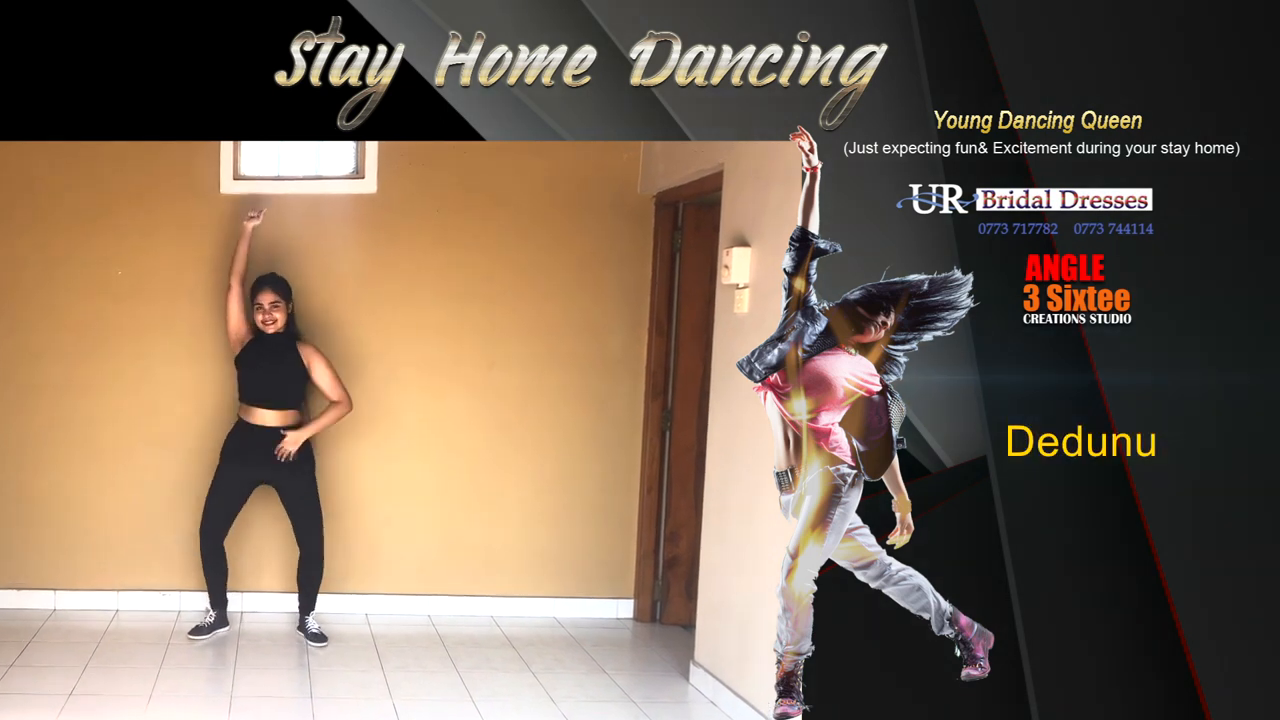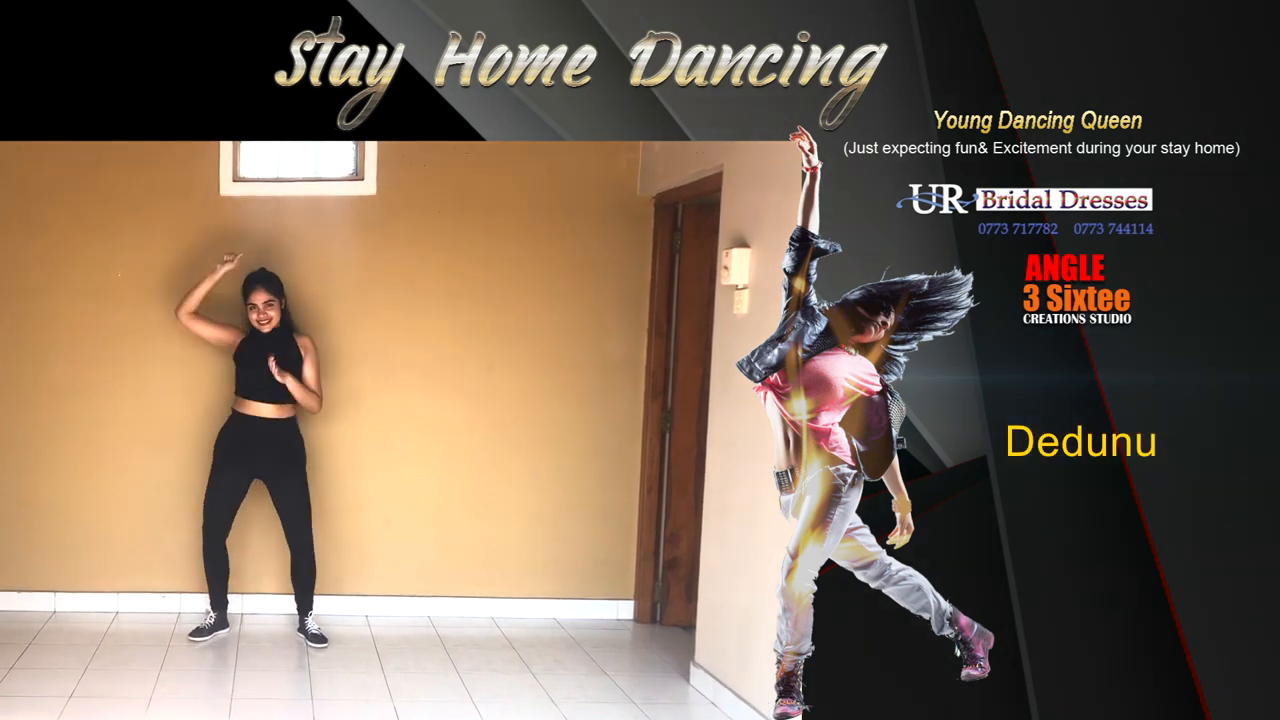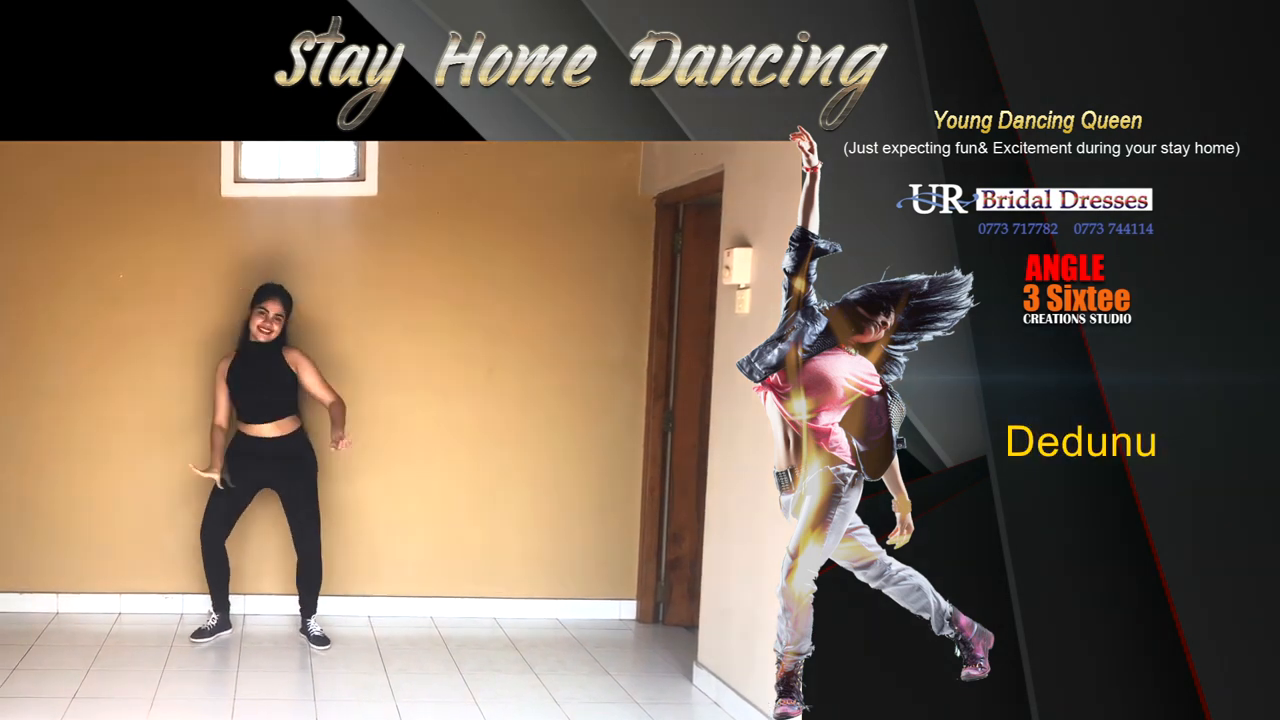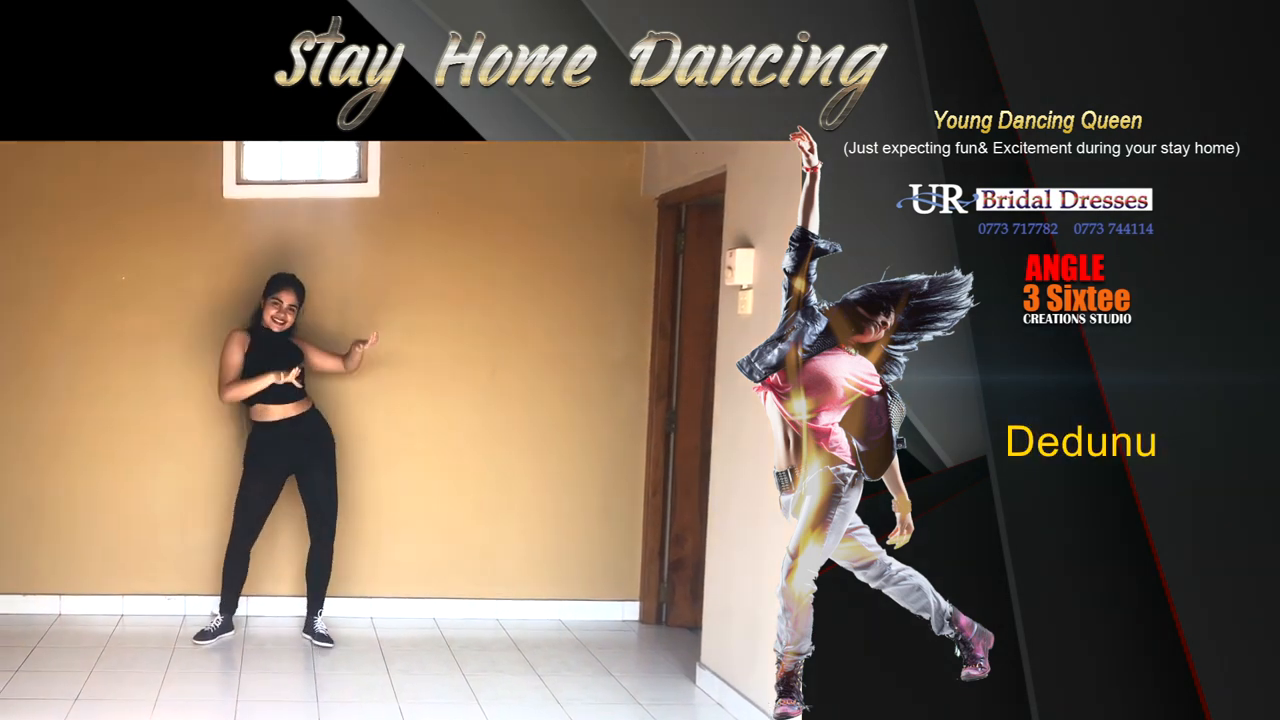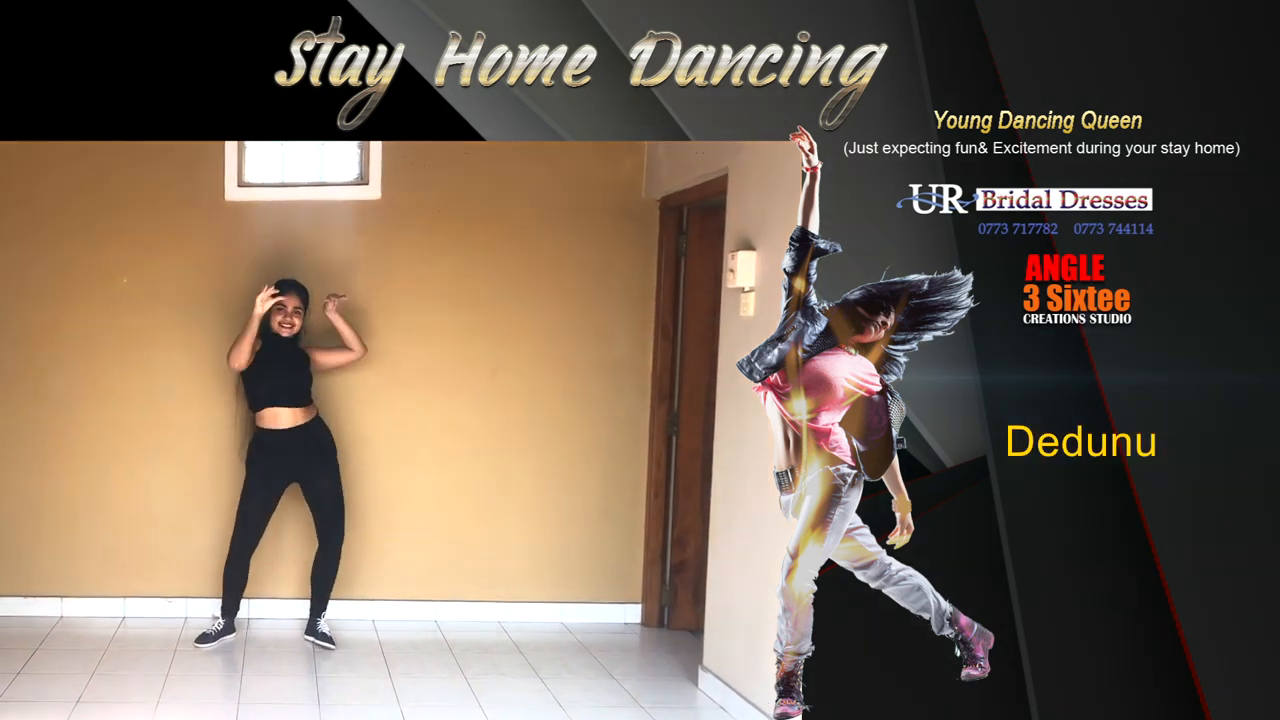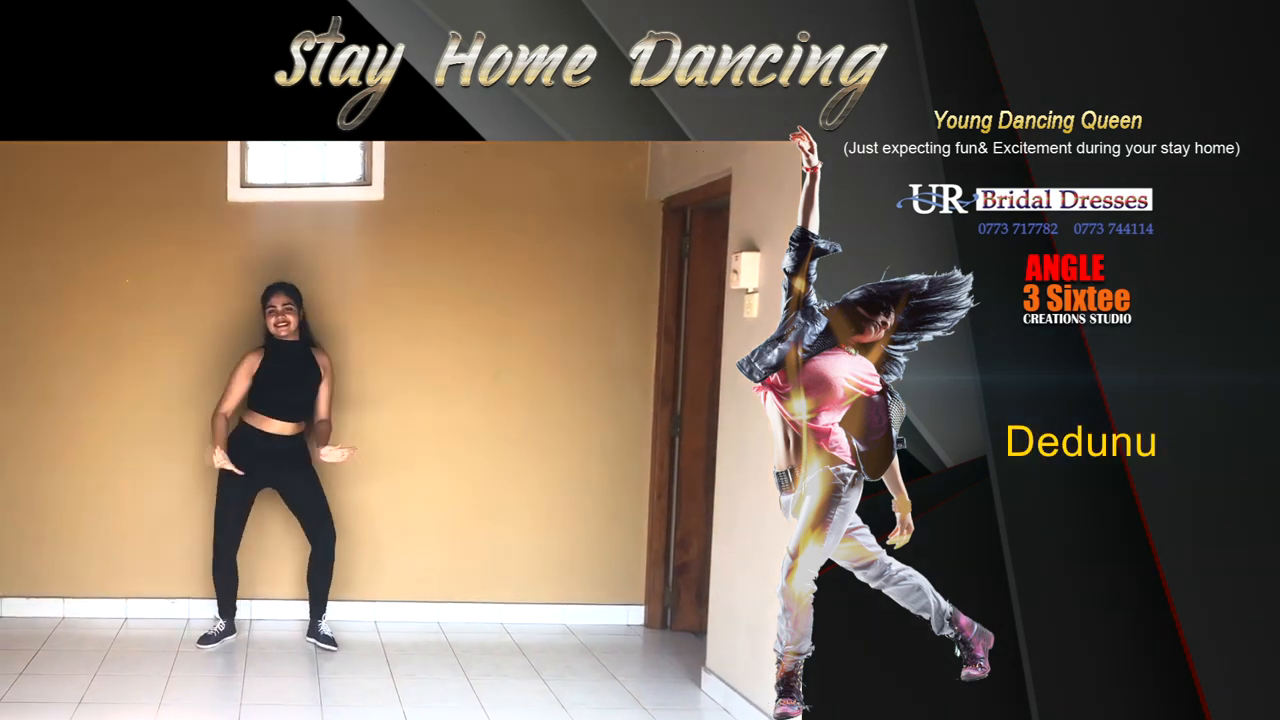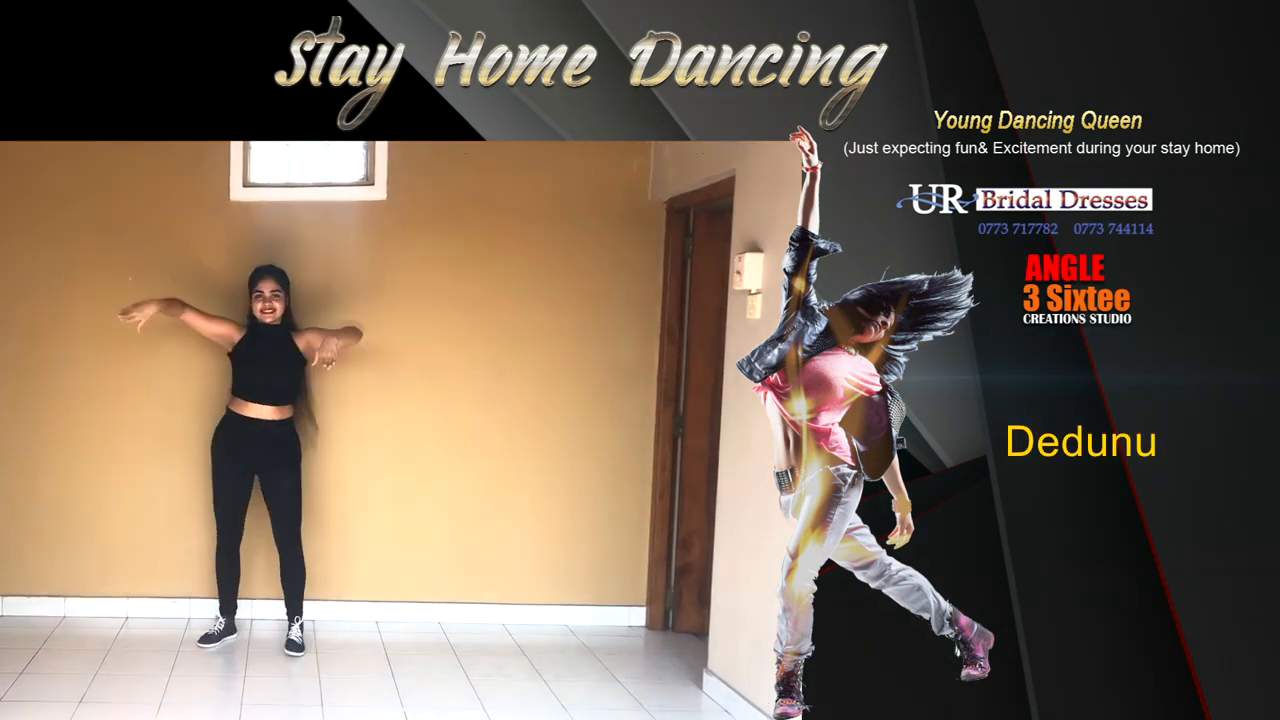
dt=0.4s
person 1, frame 1
left shoulder: (869, 378)
right shoulder: (805, 319)
left elbow: (881, 445)
right elbow: (806, 243)
left wrist: (903, 504)
right wrist: (813, 174)
left hip: (832, 473)
right hip: (791, 480)
left knee: (795, 576)
right knee: (876, 565)
person 1, frame 2
left shoulder: (869, 380)
right shoulder: (806, 318)
left elbow: (881, 446)
right elbow: (805, 242)
left wrist: (903, 504)
right wrist: (814, 172)
left hip: (832, 474)
right hip: (791, 480)
left knee: (796, 576)
right knee: (876, 566)
person 1, frame 3
left shoulder: (869, 379)
right shoulder: (806, 319)
left elbow: (881, 446)
right elbow: (806, 244)
left wrist: (903, 504)
right wrist: (813, 174)
left hip: (832, 473)
right hip: (791, 481)
left knee: (795, 576)
right knee: (876, 566)
person 1, frame 4
left shoulder: (869, 380)
right shoulder: (805, 318)
left elbow: (880, 446)
right elbow: (805, 241)
left wrist: (903, 503)
right wrist: (813, 173)
left hip: (832, 474)
right hip: (791, 481)
left knee: (795, 576)
right knee: (876, 566)
person 1, frame 5
left shoulder: (869, 379)
right shoulder: (805, 319)
left elbow: (882, 446)
right elbow: (806, 243)
left wrist: (903, 504)
right wrist: (813, 173)
left hip: (833, 474)
right hip: (792, 481)
left knee: (796, 576)
right knee: (877, 566)
person 1, frame 6
left shoulder: (868, 379)
right shoulder: (805, 317)
left elbow: (881, 446)
right elbow: (806, 242)
left wrist: (902, 503)
right wrist: (813, 173)
left hip: (832, 474)
right hip: (792, 481)
left knee: (795, 576)
right knee: (876, 566)
person 1, frame 7
left shoulder: (868, 378)
right shoulder: (804, 318)
left elbow: (881, 445)
right elbow: (806, 243)
left wrist: (902, 503)
right wrist: (813, 173)
left hip: (832, 474)
right hip: (792, 481)
left knee: (795, 576)
right knee: (876, 566)
right ankle: (966, 630)
person 2, frame 1
left shoulder: (303, 352)
right shoulder: (244, 342)
left elbow: (343, 401)
right elbow: (233, 284)
left wrist: (306, 431)
right wrist: (247, 231)
left hip: (291, 451)
right hip: (242, 447)
left knee: (311, 540)
right knee: (210, 533)
left ankle: (307, 617)
right ankle: (217, 614)
person 2, frame 2
left shoulder: (300, 344)
right shoulder: (240, 342)
left elbow: (315, 402)
right elbow: (186, 314)
left wrist: (284, 377)
right wrist: (219, 273)
left hip: (283, 445)
right hip: (236, 441)
left knee: (300, 537)
right knee: (213, 531)
left ankle: (306, 618)
right ankle: (218, 615)
person 2, frame 3
left shoulder: (290, 358)
right shoulder: (229, 364)
left elbow: (331, 400)
right elbow: (221, 422)
left wrist: (338, 429)
right wrist: (216, 462)
left hip: (293, 456)
right hip: (245, 456)
left knee: (309, 544)
right knee: (211, 535)
left ankle: (309, 619)
right ankle: (220, 616)
person 2, frame 4
left shoulder: (297, 347)
right shoulder: (242, 340)
left elbow: (346, 366)
right elbow: (227, 392)
left wrist: (358, 349)
right wrist: (272, 377)
left hip: (312, 437)
right hip: (266, 444)
left knee: (324, 532)
right knee: (242, 533)
left ankle: (314, 619)
right ankle: (224, 617)
person 2, frame 5
left shoulder: (303, 354)
right shoulder: (256, 342)
left elbow: (357, 351)
right elbow: (236, 363)
left wrist: (335, 316)
right wrist: (256, 314)
left hip: (315, 446)
right hip: (268, 451)
left knee: (332, 536)
right knee: (243, 541)
left ankle: (316, 620)
right ankle: (226, 621)
person 2, frame 6
left shoulder: (319, 360)
right shoulder: (257, 359)
left elbow: (322, 418)
right elbow: (224, 412)
left wrist: (323, 445)
right wrist: (218, 447)
left hip: (293, 455)
right hip: (247, 451)
left knee: (325, 537)
right knee: (225, 543)
left ankle: (317, 622)
right ankle: (226, 621)
person 2, frame 7
left shoulder: (301, 340)
right shoulder: (238, 335)
left elbow: (353, 333)
right elbow: (184, 311)
left wrist: (336, 341)
right wrist: (156, 306)
left hip: (279, 443)
right hip: (232, 439)
left knee: (288, 537)
right knee: (227, 536)
left ankle: (296, 622)
right ankle: (226, 619)
